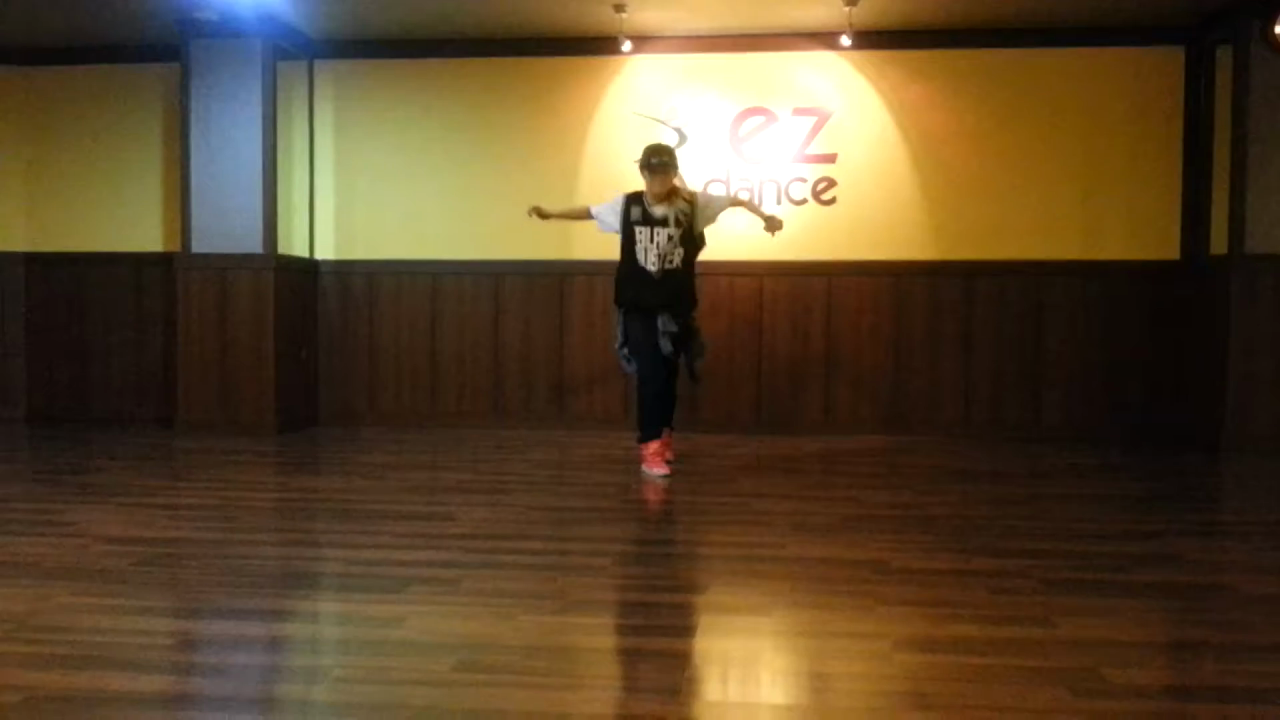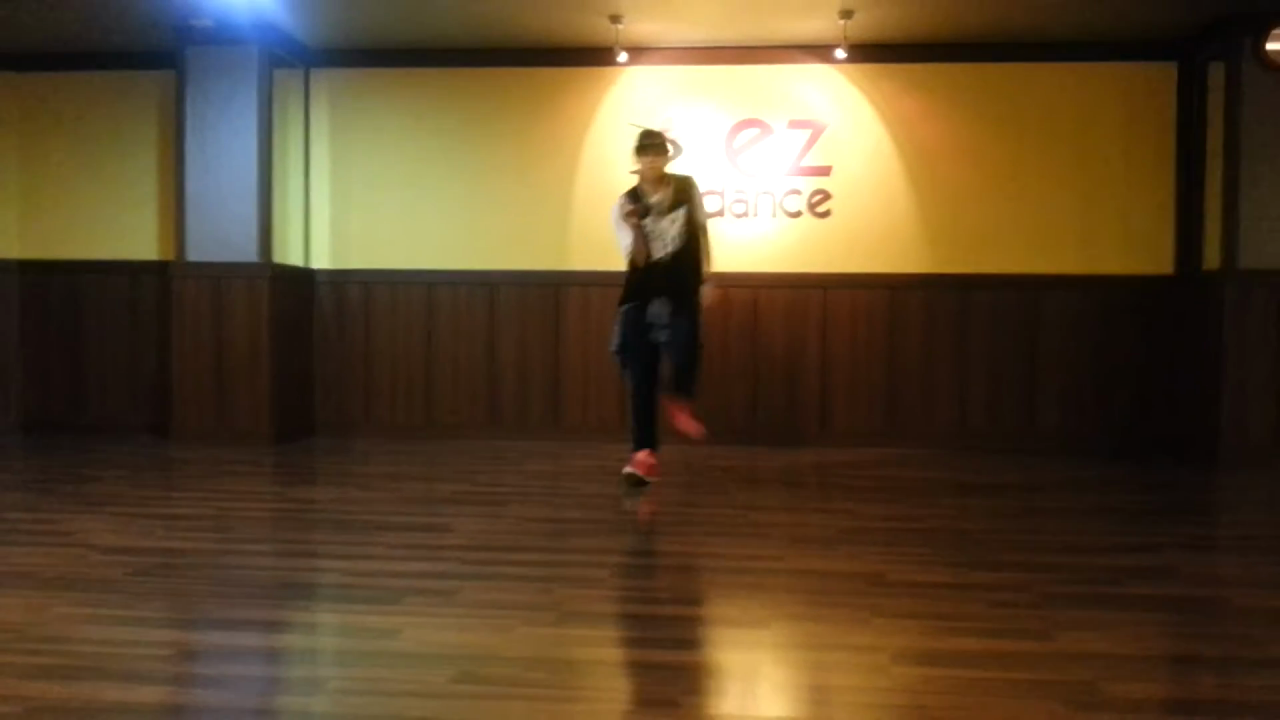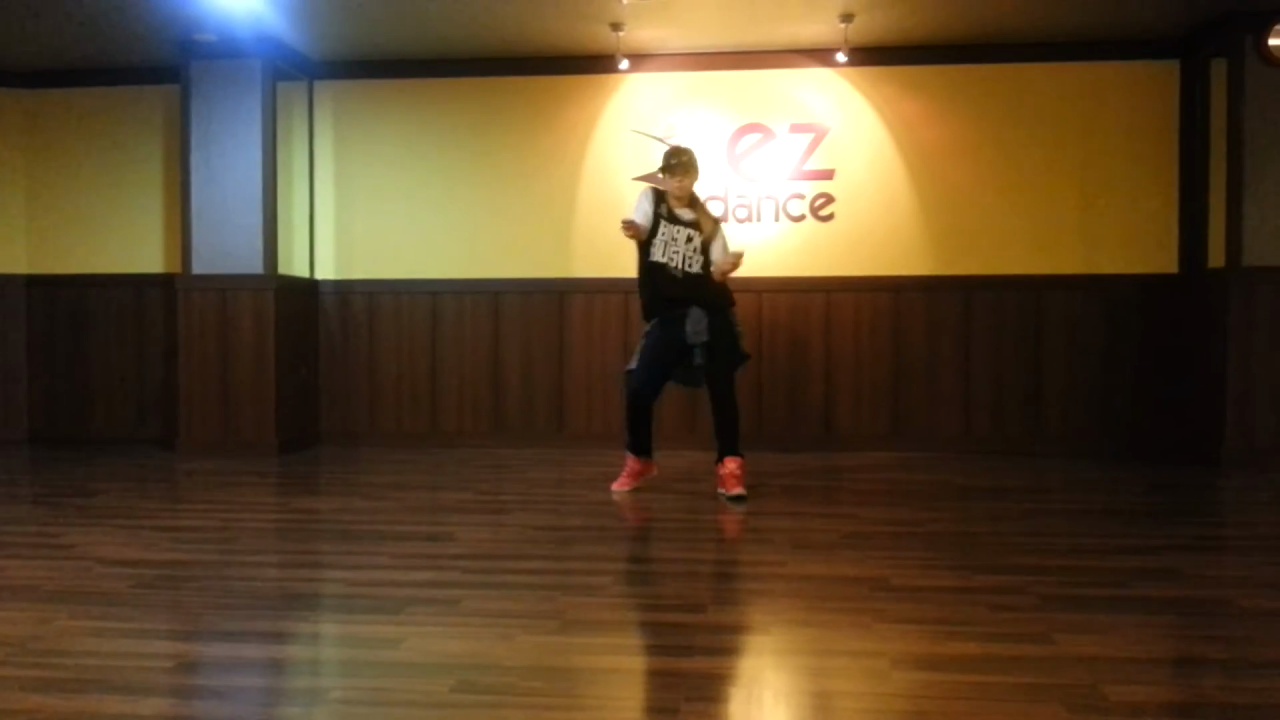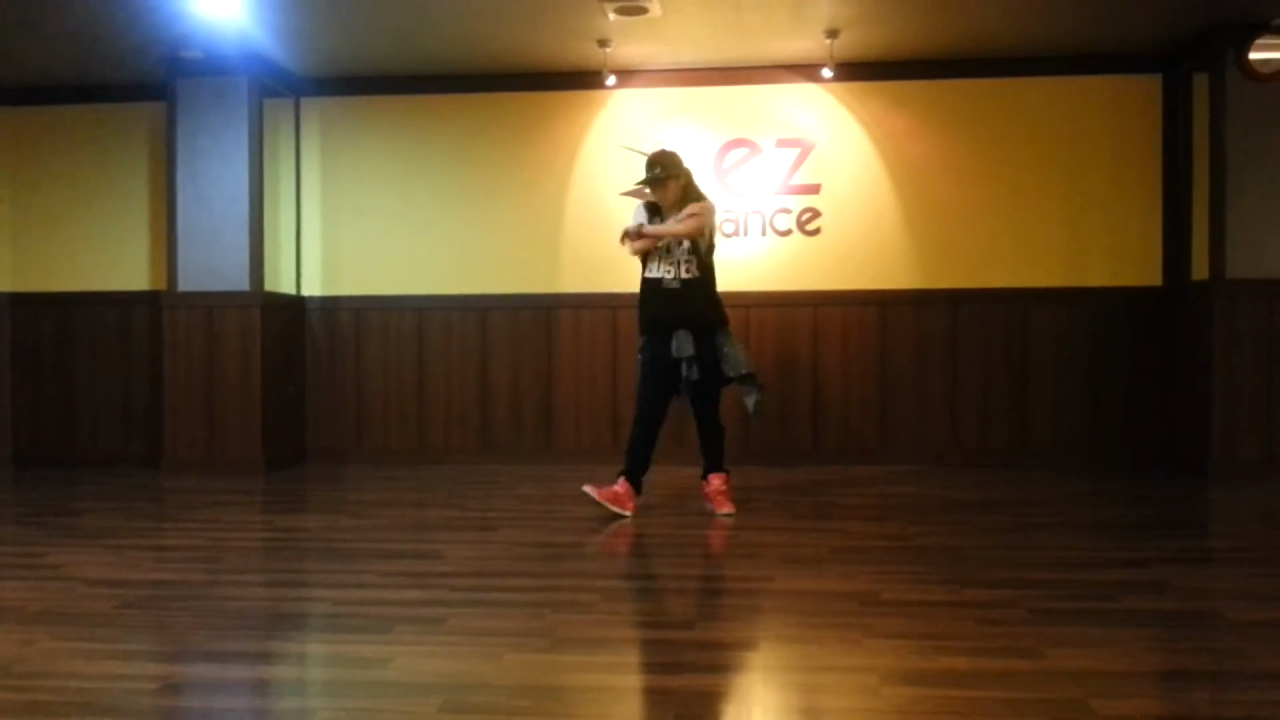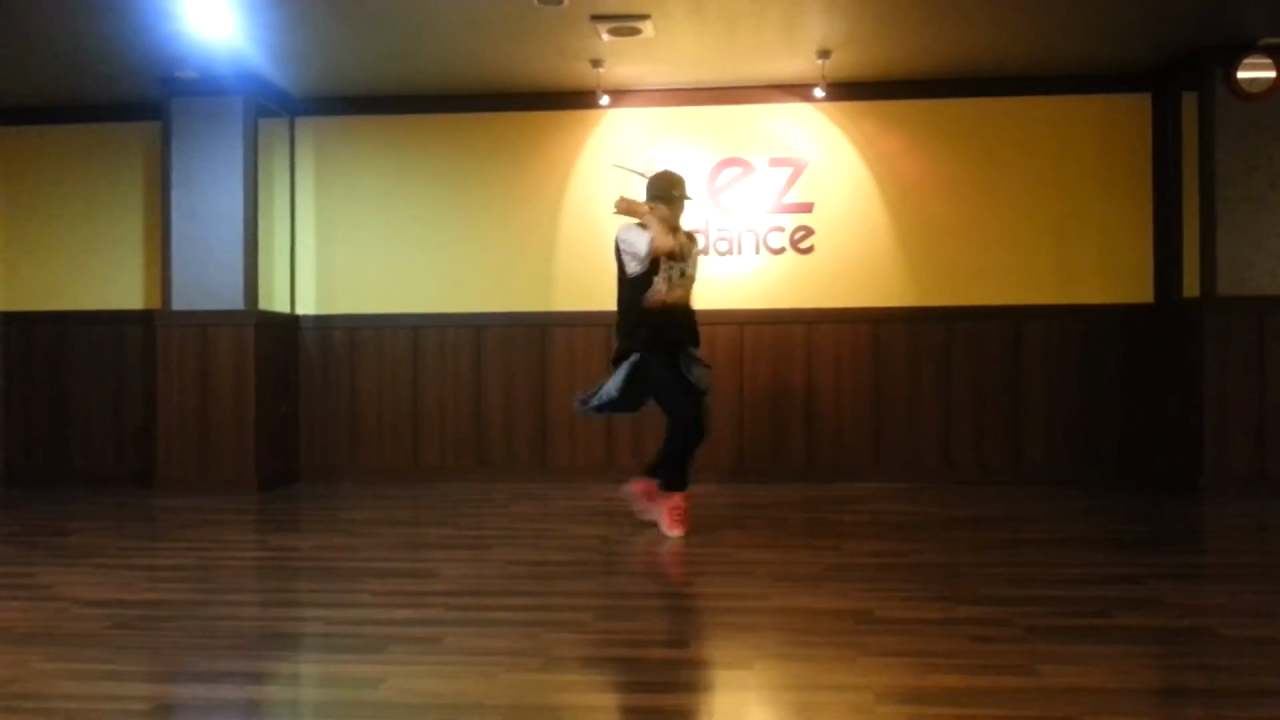
dt=0.4s
person 1, frame 1
left shoulder: (691, 203)
right shoulder: (626, 205)
left elbow: (733, 201)
right elbow: (592, 212)
left wrist: (764, 215)
right wrist: (550, 213)
left hip: (676, 305)
right hip: (638, 305)
left knee: (668, 374)
right knee: (649, 372)
left ankle: (663, 435)
right ankle: (651, 446)
person 1, frame 2
left shoulder: (687, 189)
right shoulder: (627, 203)
left elbow: (701, 230)
right elbow: (637, 258)
left wrist: (706, 279)
right wrist: (634, 228)
left hip: (681, 293)
right hip: (641, 298)
left knee: (685, 350)
right knee: (642, 377)
left ankle: (678, 401)
right ankle: (644, 457)
person 1, frame 3
left shoulder: (708, 222)
right shoulder: (650, 199)
left elbow: (718, 271)
right elbow: (641, 232)
left wrist: (731, 265)
right wrist: (633, 231)
left hip: (711, 311)
right hip: (666, 313)
left knee: (723, 389)
right knee: (639, 389)
left ankle: (729, 469)
right ankle: (638, 462)
person 1, frame 4
left shoulder: (702, 208)
right shoulder: (646, 211)
left elbow: (690, 229)
right elbow: (636, 248)
left wrist: (646, 232)
right wrist: (664, 234)
left hip: (700, 325)
right hip: (658, 326)
left knee: (706, 406)
right knee: (649, 409)
left ankle: (716, 485)
right ankle: (627, 488)
person 1, frame 5
left shoulder: (687, 242)
right shoulder: (629, 234)
left elbow: (685, 291)
right elbow: (666, 246)
left wrist: (666, 295)
right wrist: (643, 215)
left hip: (678, 347)
right hip: (645, 347)
left knee: (693, 423)
right knee: (687, 418)
left ankle: (647, 485)
right ankle: (672, 500)
